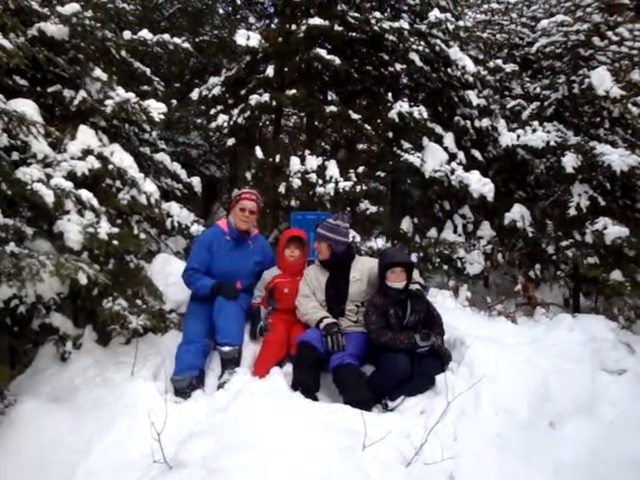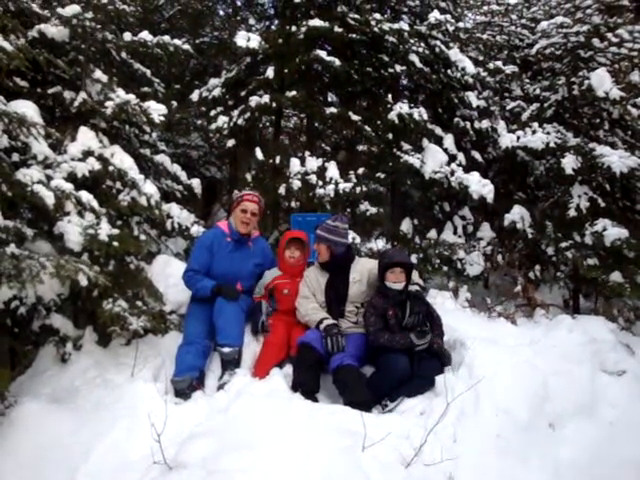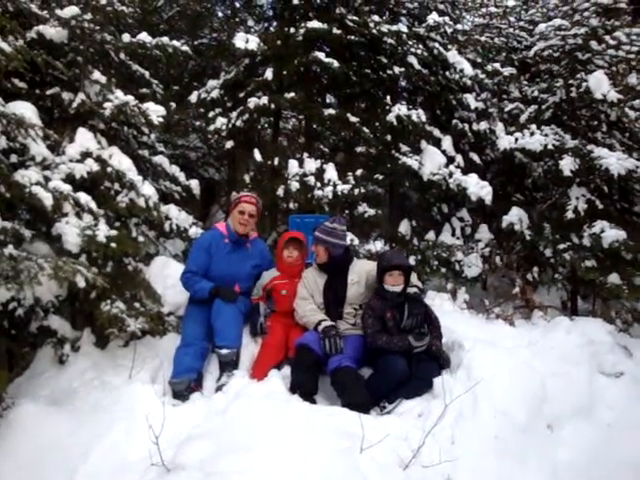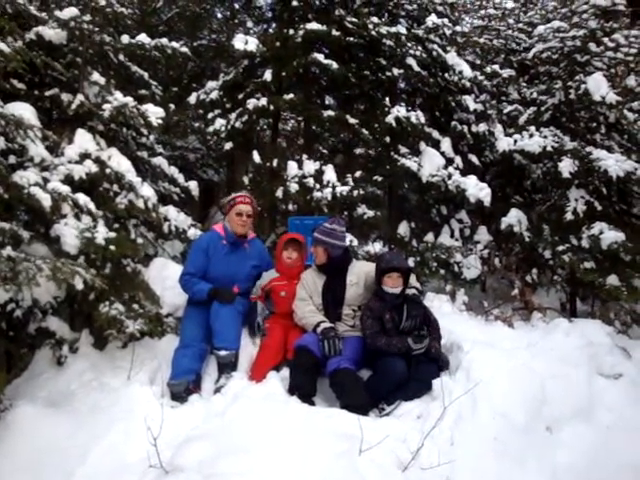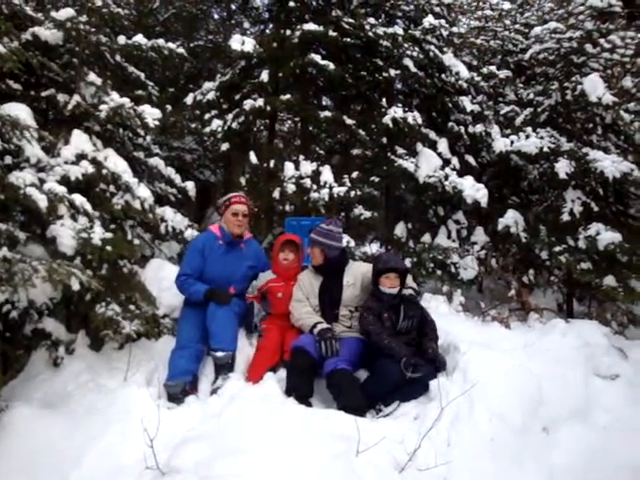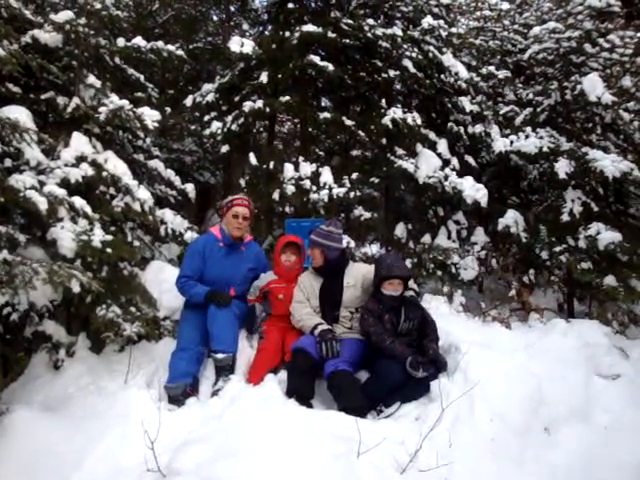
dt=0.4s
person 1, frame 1
left shoulder: (261, 245)
right shoulder: (210, 237)
right elbow: (191, 275)
right wrist: (216, 287)
left hip: (239, 301)
right hip: (206, 298)
left knee: (226, 304)
right knee: (195, 336)
left ankle: (230, 361)
right ankle: (186, 382)
person 1, frame 2
left shoulder: (261, 247)
right shoulder: (211, 238)
right elbow: (191, 276)
right wrist: (217, 288)
left hip: (239, 302)
right hip: (206, 300)
left knee: (227, 305)
right knee: (195, 338)
left ankle: (230, 363)
right ankle: (186, 383)
person 1, frame 3
left shoulder: (259, 248)
right shoulder: (209, 239)
right elbow: (189, 277)
right wrist: (215, 290)
left hip: (237, 303)
right hip: (204, 301)
left knee: (225, 307)
right knee: (193, 339)
left ankle: (228, 365)
right ankle: (184, 384)
person 1, frame 4
left shoulder: (257, 248)
right shoulder: (207, 241)
right elbow: (187, 279)
right wrist: (213, 291)
left hip: (236, 305)
right hip: (203, 303)
left knee: (224, 308)
right knee: (192, 341)
left ankle: (227, 366)
right ankle: (182, 385)
person 1, frame 5
left shoulder: (253, 248)
right shoulder: (203, 242)
right elbow: (183, 280)
right wrist: (208, 292)
left hip: (234, 306)
right hip: (200, 303)
left knee: (220, 309)
right knee: (188, 342)
left ankle: (223, 367)
right ankle: (179, 387)
person 1, frame 6
left shoulder: (254, 251)
right shoulder: (203, 244)
right elbow: (184, 282)
right wrist: (209, 294)
left hip: (234, 308)
right hip: (200, 305)
left knee: (221, 311)
right knee: (189, 345)
left ankle: (224, 368)
right ankle: (179, 389)
person 2, frame 1
left shoulder: (365, 266)
right shoulder: (312, 272)
right elbow: (306, 304)
right wrist: (326, 323)
left hip: (357, 330)
right hip: (326, 332)
left knee: (342, 361)
right knee: (309, 341)
left ankle: (360, 408)
right ankle: (303, 397)
person 2, frame 2
left shoulder: (365, 267)
right shoulder: (312, 274)
right elbow: (305, 306)
right wrist: (326, 325)
left hip: (356, 332)
right hip: (326, 333)
left knee: (342, 362)
right knee: (309, 342)
left ankle: (360, 408)
right ankle: (303, 397)
person 2, frame 3
left shoulder: (363, 269)
right shoulder: (310, 275)
right elbow: (304, 307)
right wrist: (324, 327)
left hip: (355, 334)
right hip: (324, 335)
left knee: (340, 364)
right knee: (307, 343)
left ankle: (358, 410)
right ankle: (301, 399)
person 2, frame 4
left shoulder: (363, 270)
right shoulder: (309, 276)
right elbow: (303, 308)
right wrist: (323, 328)
left hip: (354, 336)
right hip: (324, 336)
left knee: (338, 365)
right knee: (306, 346)
left ankle: (356, 411)
right ankle: (300, 401)
person 2, frame 5
left shoulder: (359, 271)
right shoulder: (305, 278)
right elbow: (299, 309)
right wrist: (320, 329)
left hip: (351, 336)
right hip: (320, 337)
left knee: (336, 367)
right knee: (302, 347)
left ankle: (353, 412)
right ankle: (296, 401)
person 2, frame 6
left shoulder: (360, 272)
right shoulder: (306, 279)
right elbow: (300, 311)
right wrist: (321, 330)
left hip: (352, 337)
right hip: (320, 337)
left knee: (336, 368)
right knee: (303, 348)
left ankle: (355, 414)
right ankle: (297, 403)
person 3, frame 1
left shoulder: (417, 296)
right shoulder: (377, 302)
left elbow: (435, 321)
right elbow: (378, 336)
left wrist: (436, 342)
right wrist: (413, 340)
left hip: (417, 350)
right hip: (389, 351)
left knee: (434, 365)
right knee: (400, 365)
left ankle: (392, 397)
person 3, frame 2
left shoulder: (417, 298)
right shoulder: (376, 303)
left elbow: (435, 323)
right elbow: (376, 337)
left wrist: (436, 344)
right wrist: (409, 339)
left hip: (416, 351)
right hip: (389, 352)
left knee: (433, 367)
right knee: (400, 366)
left ankle: (391, 398)
person 3, frame 3
left shoulder: (415, 300)
right shoulder: (374, 305)
left elbow: (433, 325)
right elbow: (374, 339)
left wrist: (435, 347)
right wrist: (408, 341)
left hip: (415, 354)
right hip: (387, 355)
left knee: (431, 369)
right knee: (398, 368)
left ankle: (389, 400)
person 3, frame 4
left shoulder: (414, 302)
right shoulder: (373, 307)
left elbow: (432, 327)
right elbow: (373, 341)
left wrist: (434, 349)
right wrist: (407, 343)
left hip: (414, 355)
right hip: (387, 356)
left knee: (430, 370)
right knee: (397, 370)
left ankle: (388, 401)
person 3, frame 5
left shoulder: (411, 302)
right shoulder: (370, 307)
left elbow: (428, 328)
right elbow: (381, 338)
left wrist: (432, 351)
right wrist: (403, 358)
left hip: (412, 354)
right hip: (384, 356)
left knee: (428, 371)
right knee: (394, 372)
left ankle: (386, 402)
person 3, frame 6
left shoulder: (412, 303)
right shoulder: (371, 309)
left elbow: (429, 330)
right elbow: (383, 340)
left wrist: (432, 352)
right wrist: (406, 358)
left hip: (413, 355)
right hip: (384, 357)
left knee: (430, 370)
right knee: (395, 373)
left ankle: (388, 402)
person 4, frame 1
right shoulder: (271, 275)
right elbow: (259, 298)
right wrist: (257, 318)
right hip: (279, 316)
left knee: (299, 338)
right knee: (276, 338)
right ankle: (260, 375)
person 4, frame 2
right shoulder: (272, 275)
right elbow: (259, 295)
right hip: (279, 317)
left knee: (299, 339)
right knee: (277, 339)
right ankle: (260, 375)
person 4, frame 3
right shoulder: (271, 276)
right elbow: (258, 297)
right hip: (278, 318)
left knee: (297, 341)
right knee: (275, 341)
right ankle: (258, 377)
person 4, frame 4
right shoulder: (270, 277)
right elbow: (257, 296)
right hip: (277, 319)
left knee: (296, 343)
right knee: (273, 342)
right ankle: (257, 378)
person 4, frame 5
right shoulder: (267, 278)
right elbow: (253, 296)
right hip: (273, 321)
left knee: (293, 344)
right knee: (270, 344)
right ankle: (253, 380)
person 4, frame 6
right shoulder: (268, 279)
right elbow: (253, 297)
right hip: (274, 322)
left knee: (294, 346)
right knee: (270, 346)
right ankle: (254, 381)
